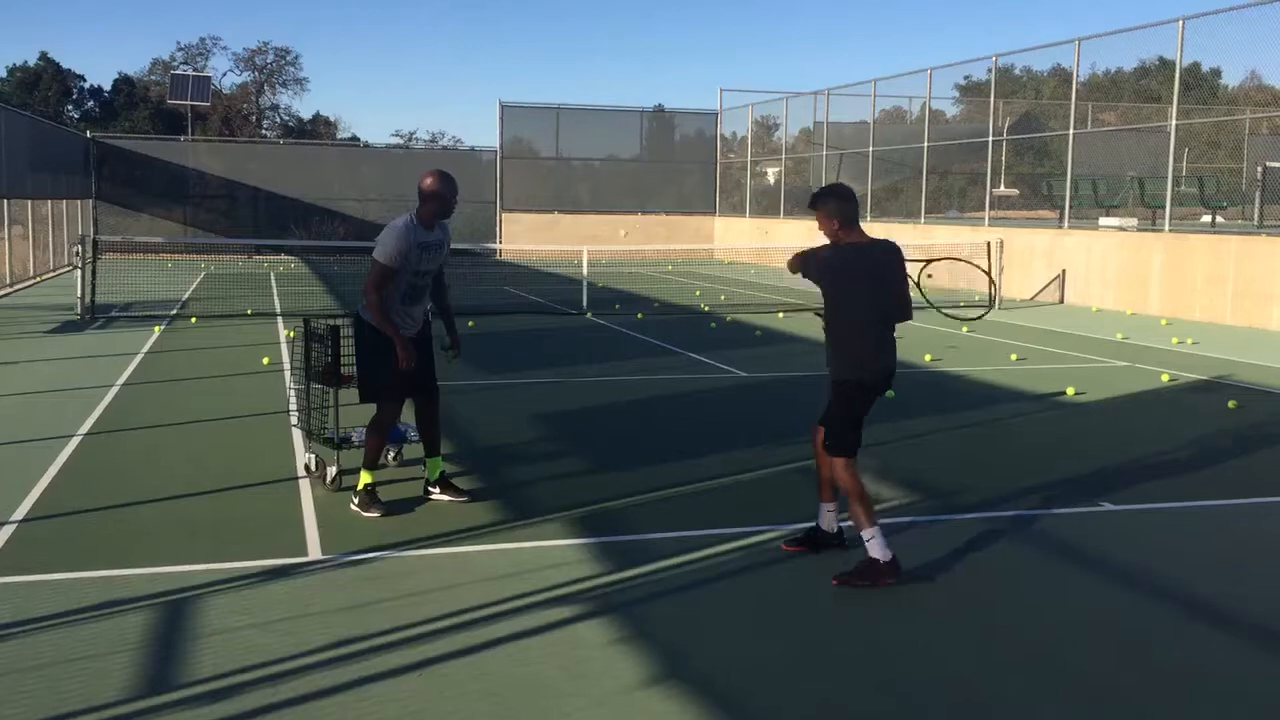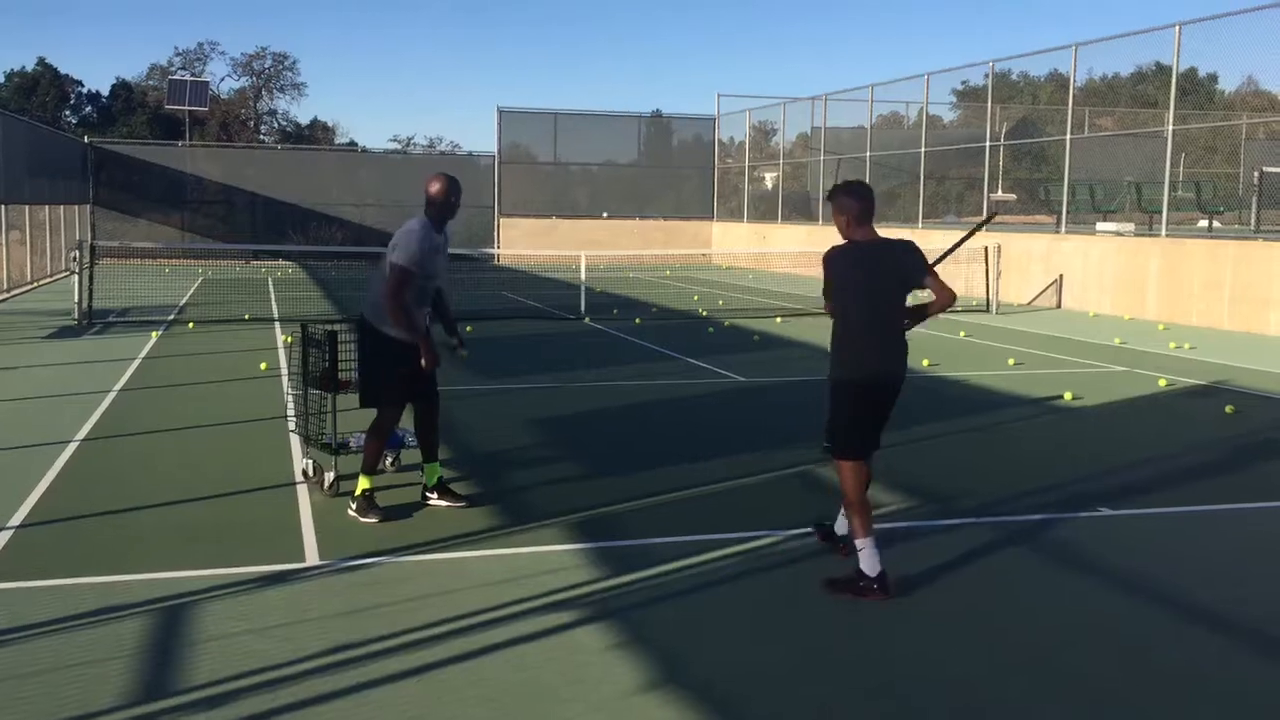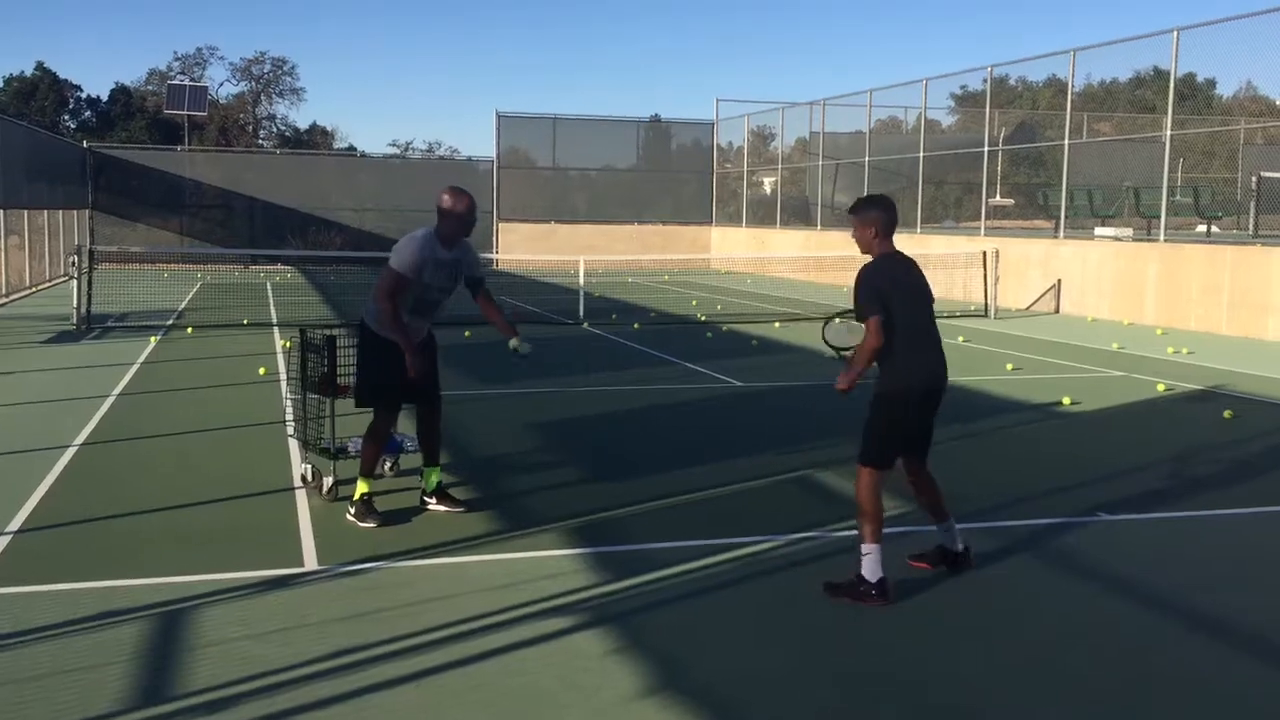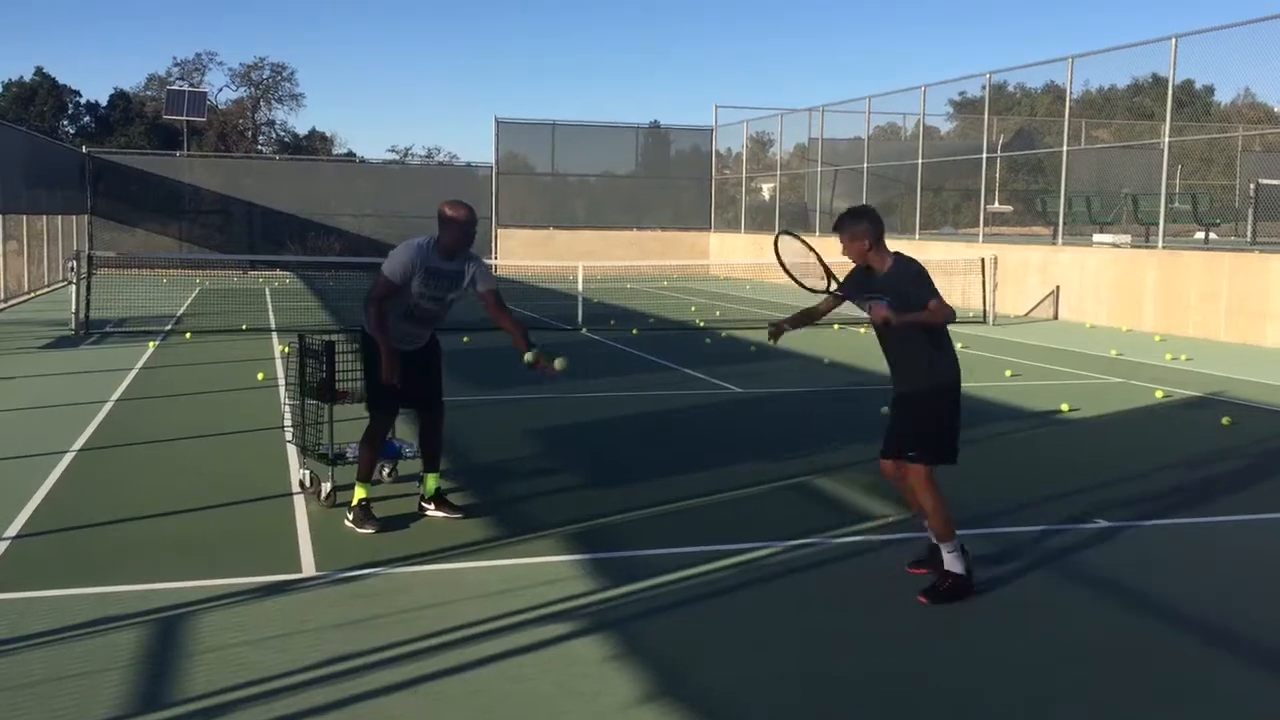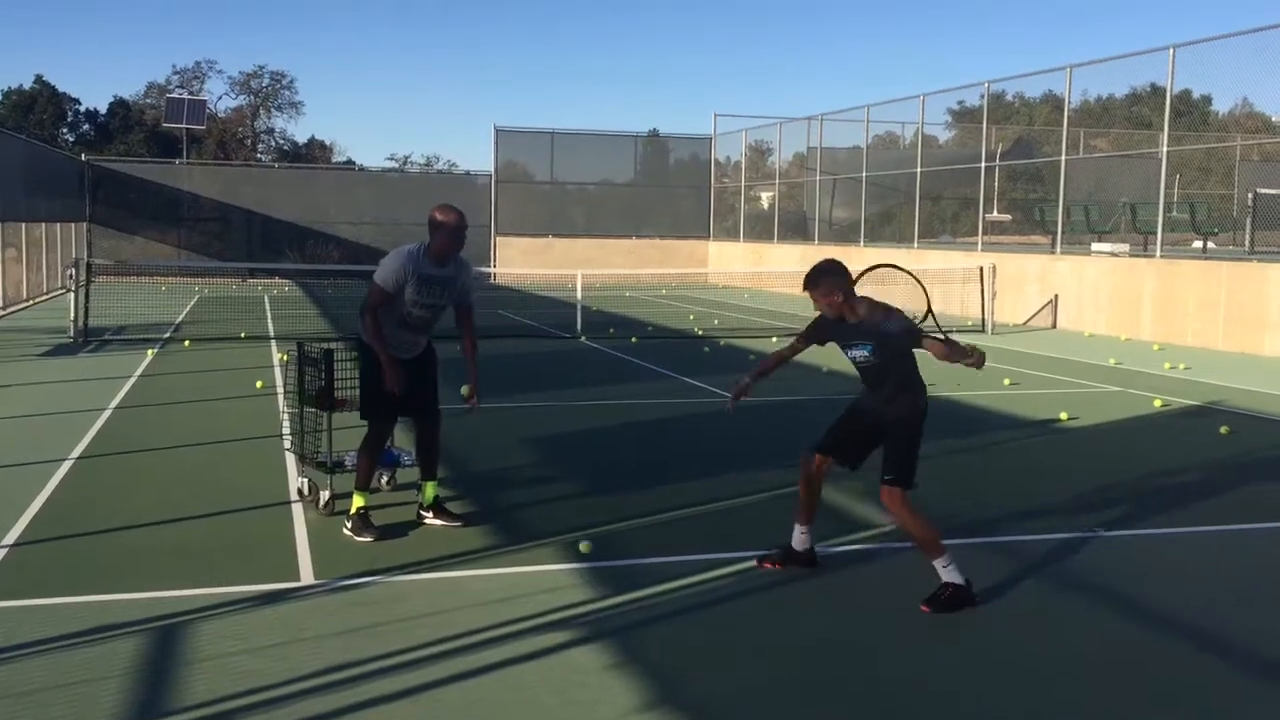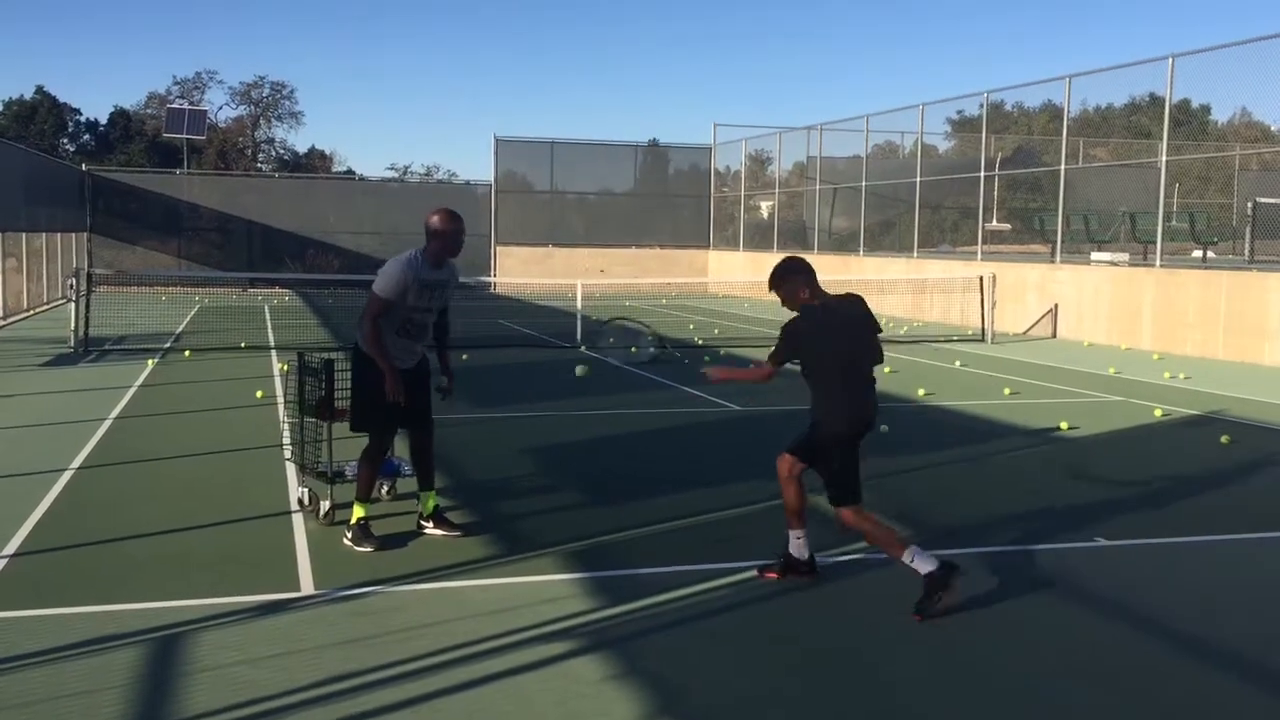
dt=0.3s
person 1, frame 1
left shoulder: (829, 259)
right shoulder: (890, 252)
left elbow: (795, 264)
right elbow: (901, 312)
left hip: (853, 371)
right hip: (879, 366)
left knee: (838, 462)
right knee: (824, 440)
left ankle: (881, 558)
right ankle: (827, 528)
person 1, frame 2
left shoulder: (836, 258)
right shoulder: (904, 252)
right elbow: (946, 296)
right wrist: (917, 313)
left hip: (853, 373)
right hip: (892, 371)
left knee: (848, 463)
right knee: (861, 454)
left ankle: (870, 573)
right ankle: (843, 527)
person 1, frame 3
left shoulder: (871, 275)
right shoulder: (909, 267)
left elbow: (874, 339)
left wrist: (850, 375)
left hip: (900, 384)
right hip: (930, 380)
left knee: (868, 473)
right knee: (914, 463)
left ankle: (872, 579)
right ankle: (954, 547)
person 1, frame 4
left shoulder: (908, 271)
right shoulder: (862, 275)
left elbow: (945, 314)
right elbow: (822, 308)
left wrist: (896, 318)
right wrist: (785, 324)
left hip: (937, 384)
right hip: (908, 384)
left knee: (917, 474)
right knee: (892, 467)
left ankle: (958, 572)
right ankle: (943, 544)
person 1, frame 5
left shoulder: (888, 319)
right shoulder: (832, 321)
left elbow: (936, 348)
right elbow: (792, 349)
left wrist: (964, 354)
right wrist: (752, 377)
left hip: (905, 412)
right hip: (870, 404)
left knee: (892, 498)
right knee: (812, 464)
left ankle: (956, 583)
right ankle: (800, 547)
person 1, frame 6
left shoulder: (798, 329)
right shoulder: (855, 305)
left elbow: (765, 373)
right elbow: (876, 356)
left wrist: (719, 374)
left hip: (839, 422)
right hip: (859, 410)
left knee: (848, 512)
right knee: (787, 466)
left ankle: (932, 569)
right ankle: (798, 557)
person 2, frame 1
left shoulder: (442, 233)
right shoulder: (399, 234)
right elbow: (372, 292)
left wrist: (451, 329)
right wrist: (399, 341)
left hip: (417, 328)
right hip: (381, 332)
left knee: (429, 400)
right knee: (390, 408)
left ankle: (435, 478)
right ankle: (363, 488)
person 2, frame 2
left shoulder: (439, 237)
right shoulder: (415, 237)
right elbow: (393, 297)
left wrist: (452, 332)
right wrist: (424, 343)
left hip: (413, 333)
right hip: (385, 335)
left knee: (428, 404)
right knee: (390, 413)
left ankle: (432, 483)
right ankle: (361, 494)
person 2, frame 3
left shoulder: (464, 253)
right shoulder: (416, 246)
left elbow: (484, 300)
right elbow: (385, 298)
left wrist: (513, 335)
right wrist: (408, 349)
left hip: (419, 336)
right hip: (382, 336)
left knee: (431, 409)
right knee: (386, 416)
left ankle: (431, 488)
right ankle: (360, 498)
person 2, frame 4
left shoulder: (473, 266)
right shoulder: (411, 254)
left elbow: (498, 311)
right elbow: (374, 301)
left wrist: (528, 348)
right wrist: (386, 355)
left hip: (423, 344)
right hip: (382, 342)
left knee: (433, 415)
right knee: (383, 419)
left ankle: (430, 495)
right ankle: (358, 503)
person 2, frame 5
left shoulder: (462, 271)
right shoulder: (402, 261)
left elbow: (465, 326)
right elbow: (369, 311)
left wrist: (473, 377)
right wrist: (388, 362)
left hip: (419, 352)
right hip: (380, 351)
left knee: (430, 422)
right knee: (381, 428)
left ankle: (429, 502)
right ankle: (357, 511)
person 2, frame 6
left shoulder: (449, 273)
right shoulder: (401, 269)
right elbow: (368, 321)
left wrist: (445, 367)
right wrist: (389, 373)
left hip: (414, 362)
right hip: (376, 362)
left knee: (424, 433)
right knee: (382, 439)
left ankle: (428, 512)
right ankle: (357, 522)
